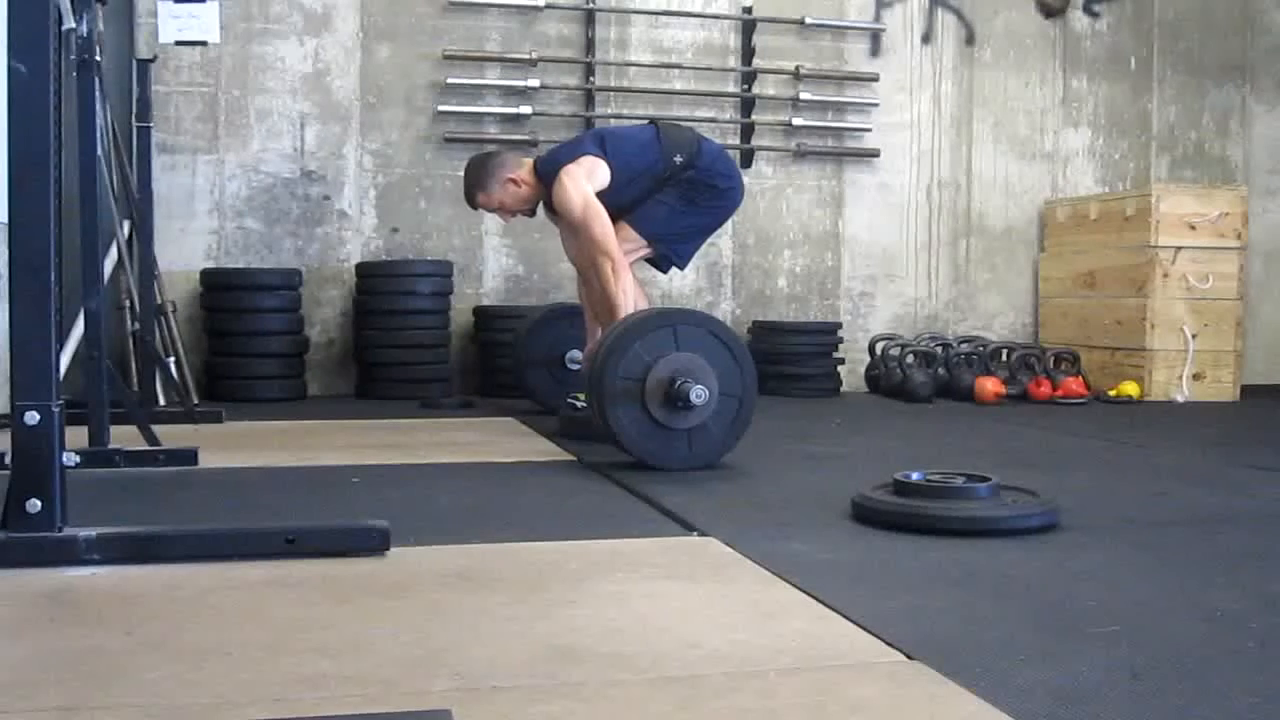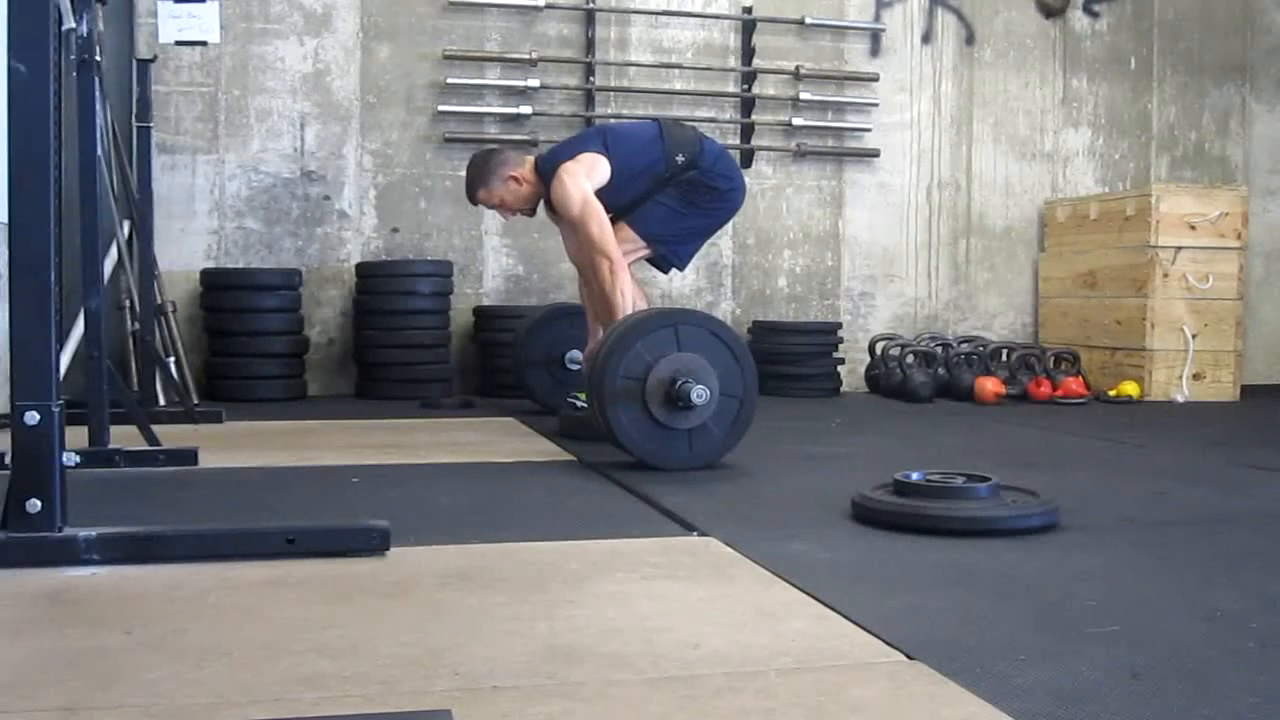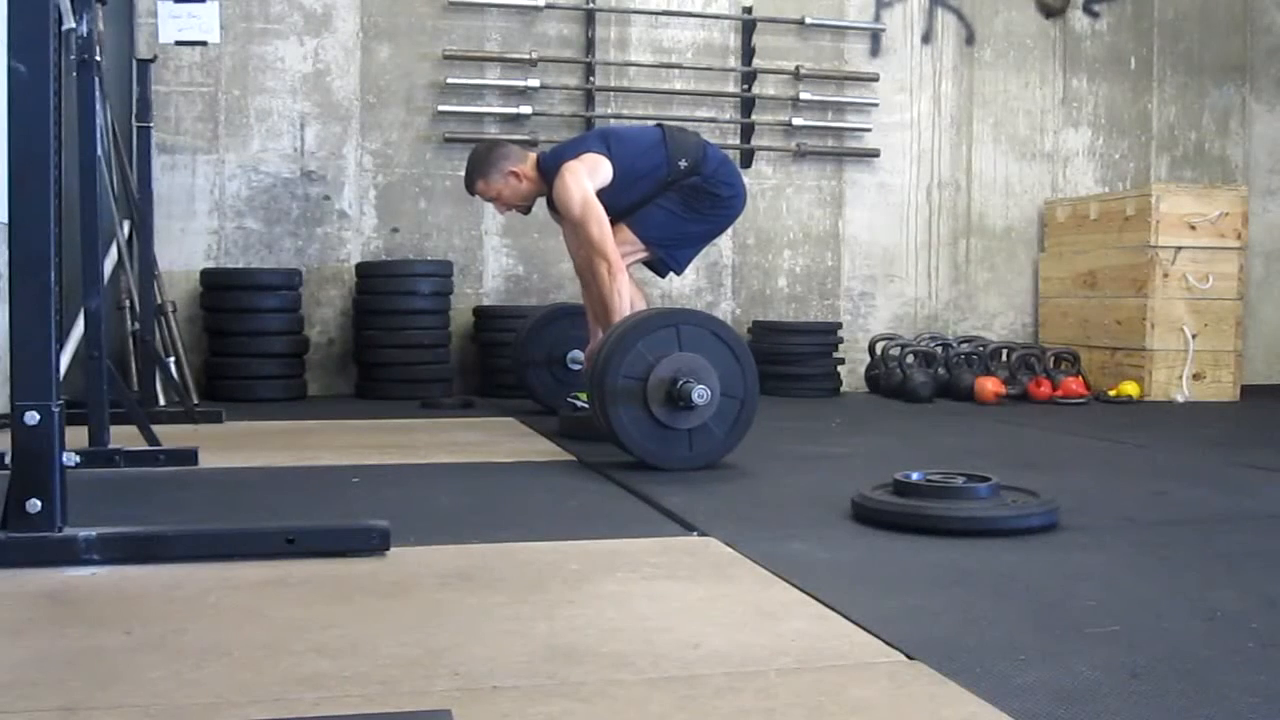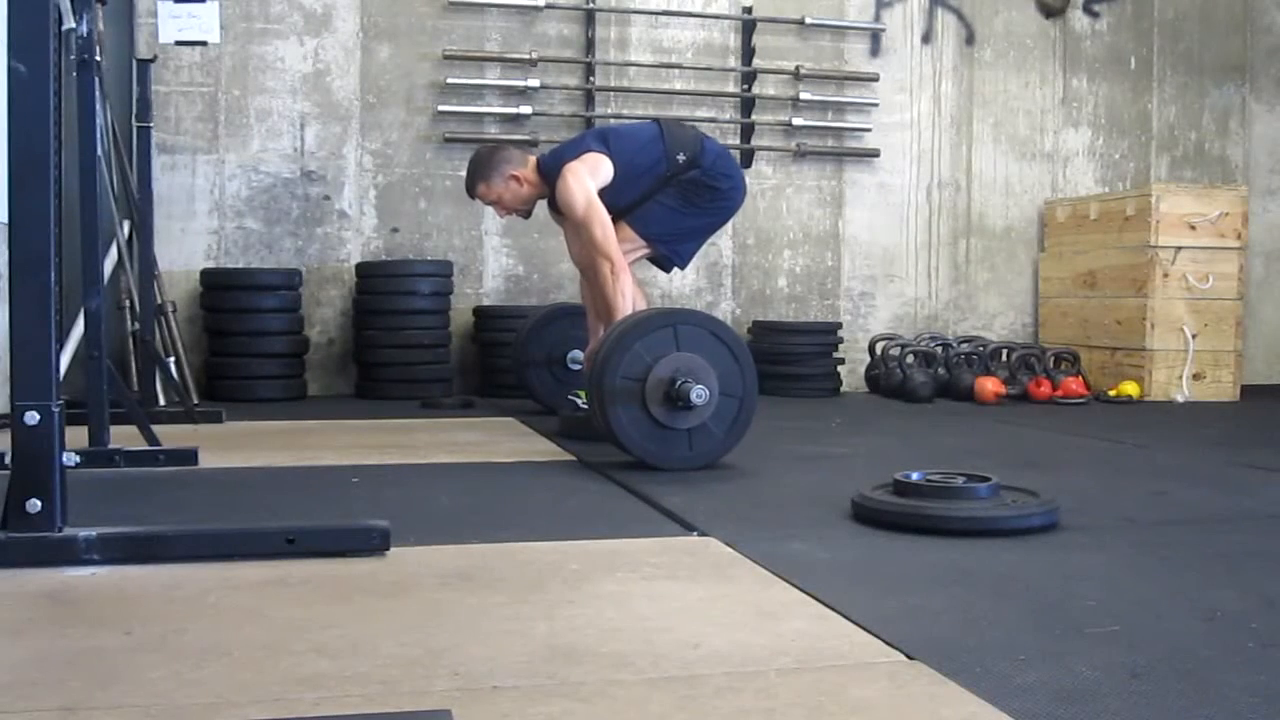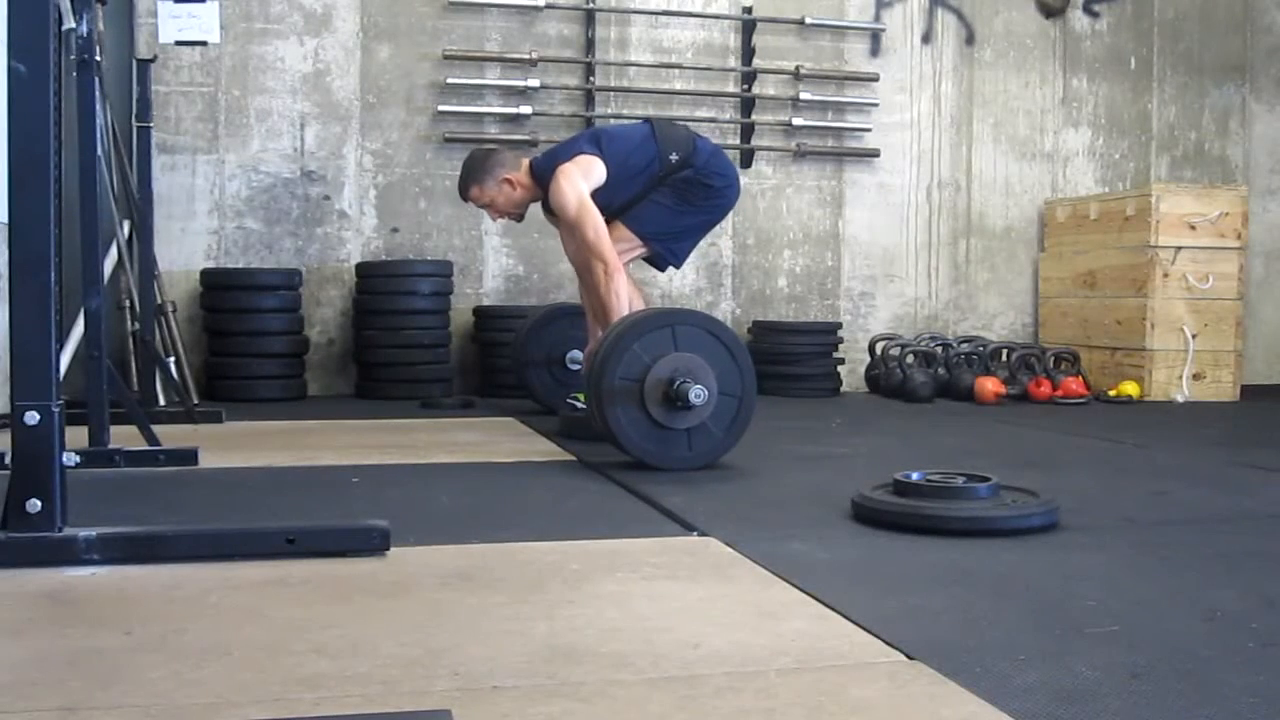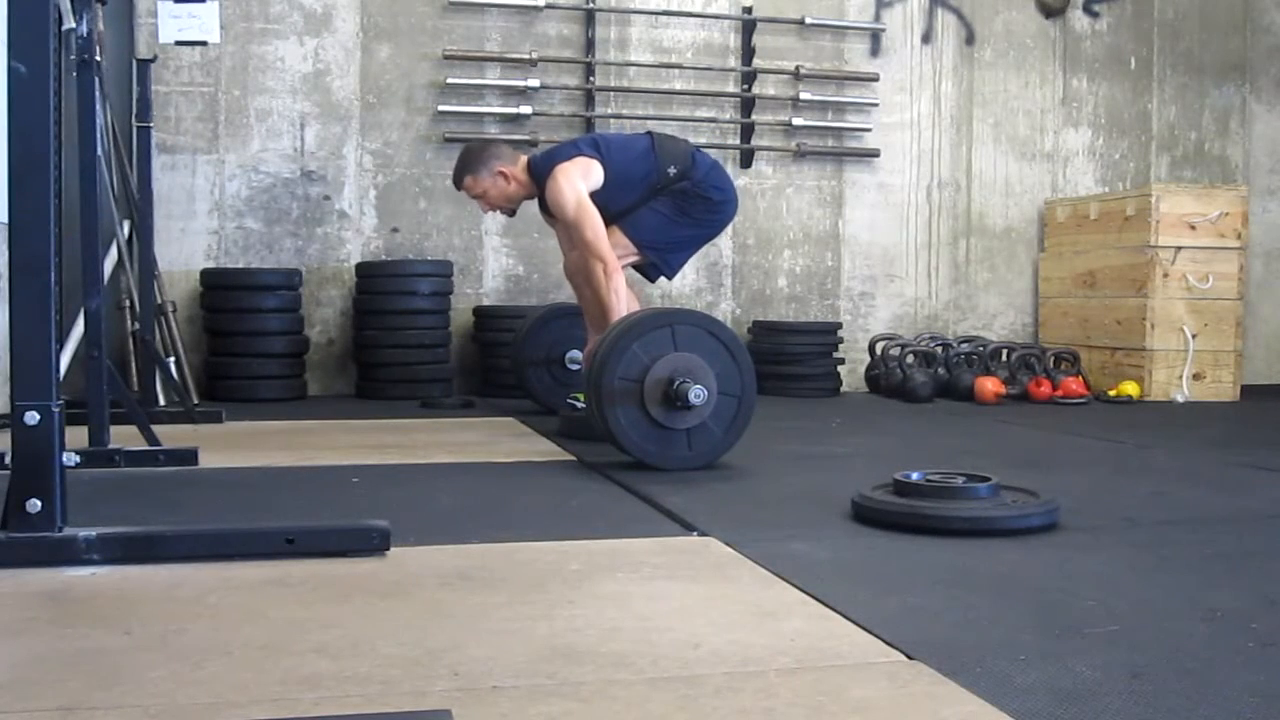
dt=0.3s
person 1, frame 1
left shoulder: (566, 184)
right shoulder: (555, 189)
left elbow: (612, 265)
right elbow: (585, 269)
right wrist: (594, 343)
left hip: (710, 178)
right hip: (687, 175)
left knee: (607, 260)
right knee: (596, 261)
person 1, frame 2
left shoulder: (566, 182)
right shoulder: (555, 188)
left elbow: (610, 263)
right elbow: (586, 267)
right wrist: (596, 343)
left hip: (710, 178)
right hip: (690, 178)
left knee: (612, 258)
right knee: (595, 263)
person 1, frame 3
left shoulder: (568, 180)
right shoulder: (559, 187)
left elbow: (610, 266)
right elbow: (589, 268)
right wrist: (596, 342)
left hip: (712, 183)
right hip: (697, 182)
left knee: (606, 261)
right knee: (595, 261)
person 1, frame 4
left shoulder: (570, 182)
right shoulder: (559, 193)
left elbow: (612, 267)
right elbow: (588, 267)
right wrist: (596, 343)
left hip: (712, 176)
right hip: (695, 175)
left knee: (611, 260)
right knee: (599, 261)
person 1, frame 5
left shoulder: (562, 184)
right shoulder: (553, 190)
left elbow: (608, 268)
right elbow: (586, 268)
right wrist: (595, 343)
left hip: (705, 177)
right hip: (689, 174)
left knee: (604, 262)
right knee: (595, 262)
person 1, frame 6
left shoulder: (561, 181)
right shoulder: (551, 189)
left elbow: (606, 266)
right elbow: (589, 267)
right wrist: (596, 341)
left hip: (704, 189)
right hip: (689, 188)
left knee: (596, 264)
right knee: (584, 266)
